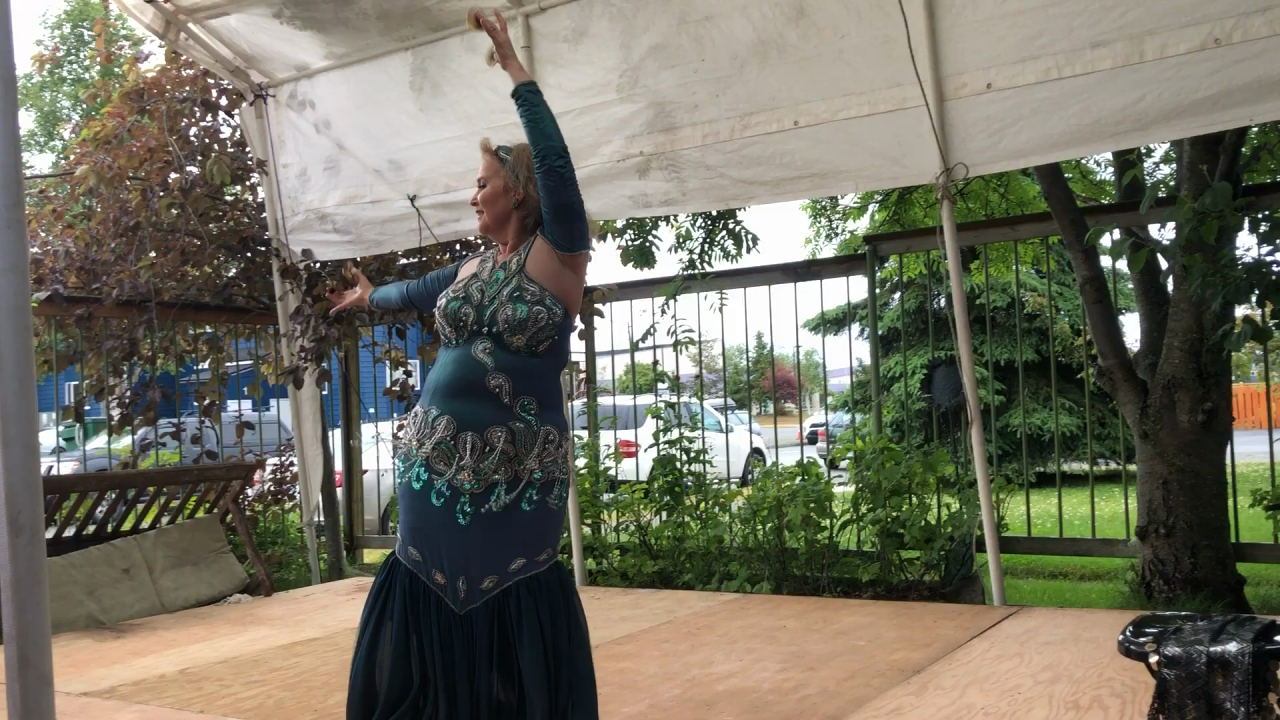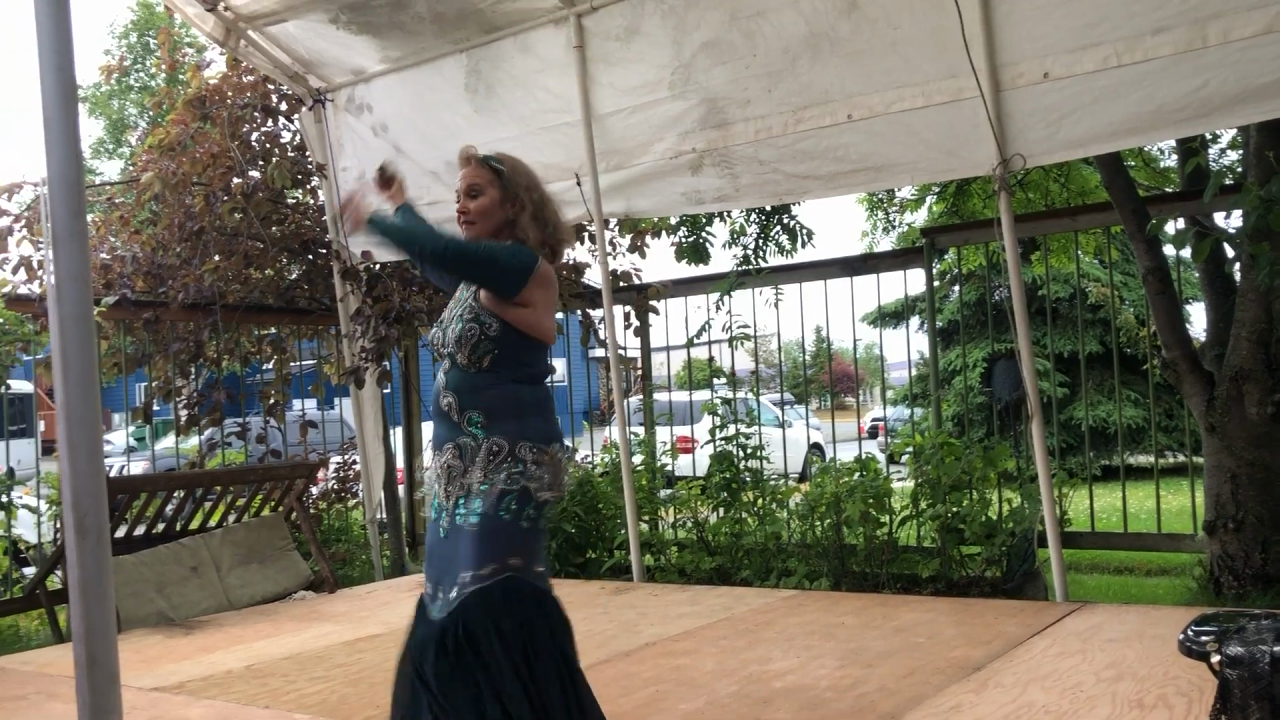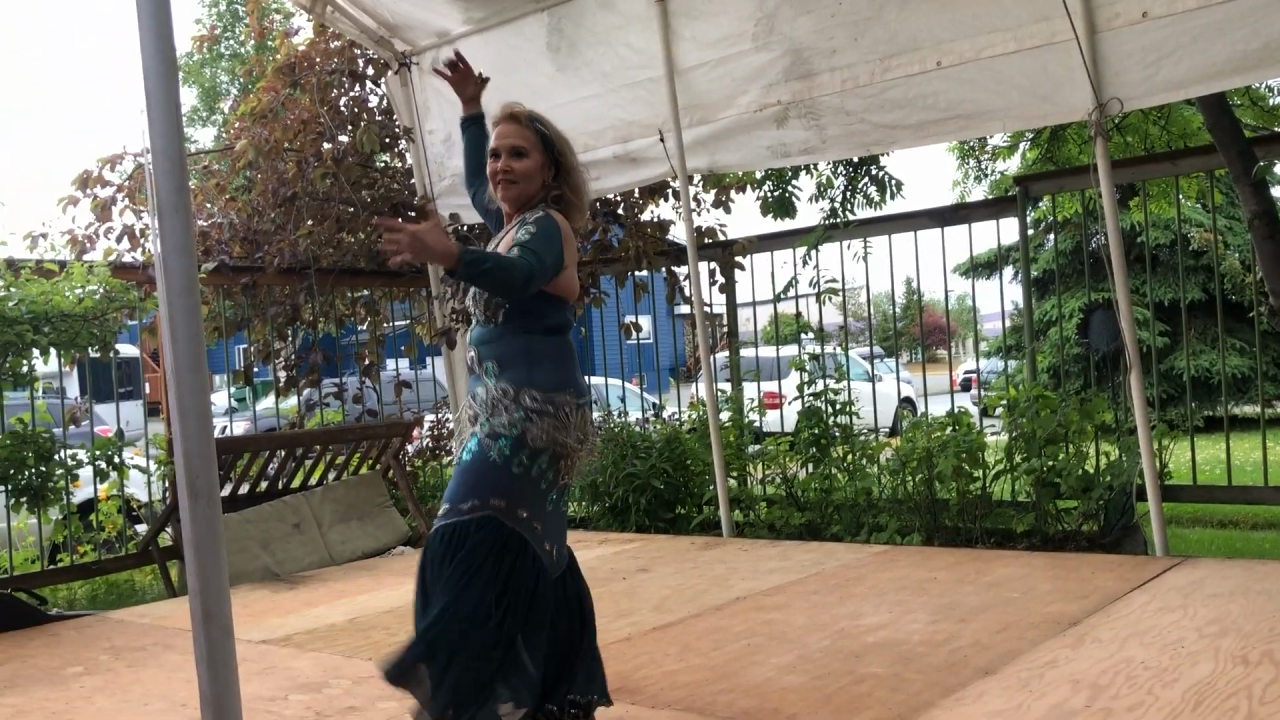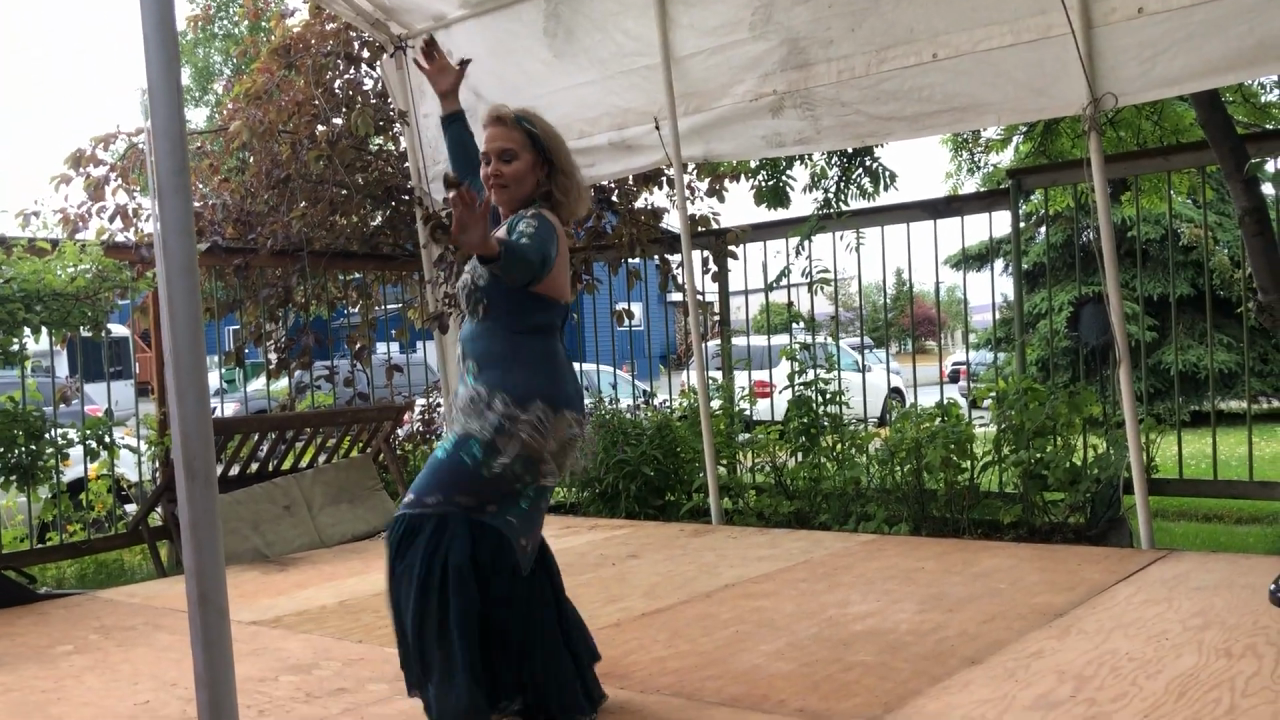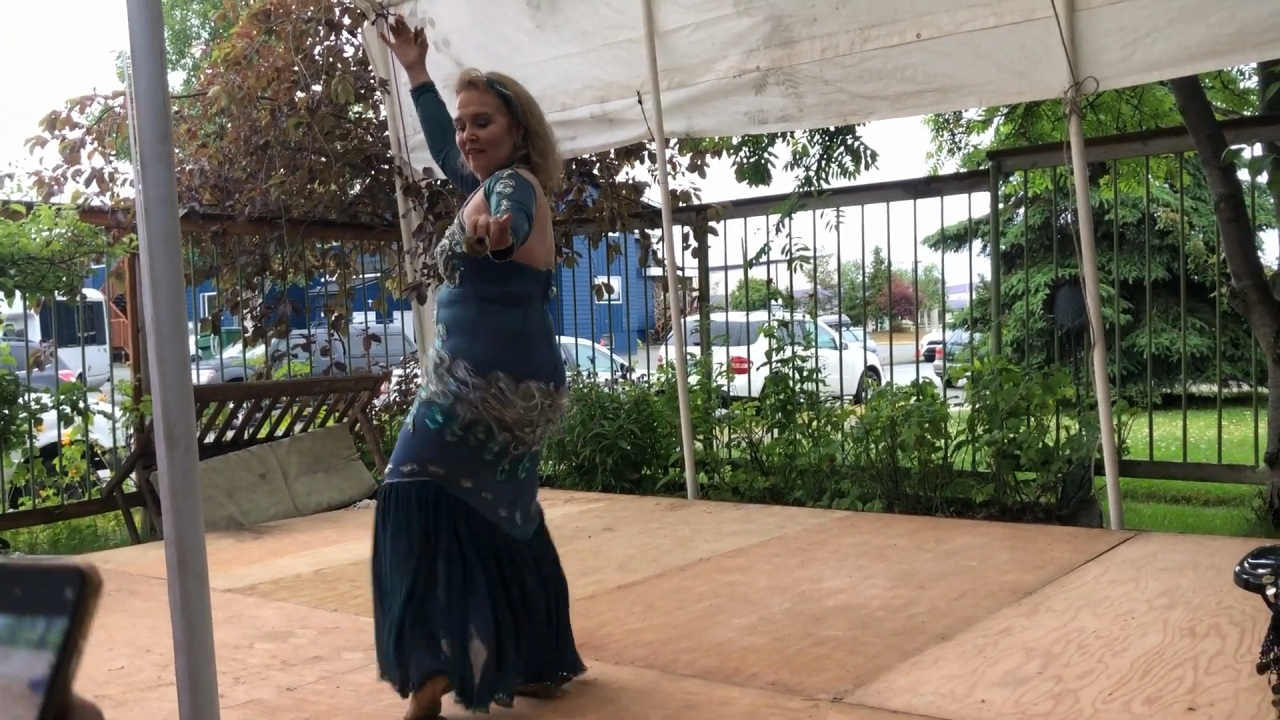
dt=1s
person 1, frame 1
left shoulder: (559, 255)
right shoulder: (470, 270)
left elbow: (555, 162)
right elbow: (413, 294)
left wrist: (515, 73)
right wrist: (368, 293)
left hip: (521, 461)
right hip: (441, 453)
left knee: (525, 600)
right knee: (421, 591)
person 1, frame 2
left shoulder: (516, 264)
right shoulder: (478, 274)
left elbow: (437, 252)
right elbow: (440, 261)
left wrist: (372, 217)
right wrist: (400, 204)
left hip: (509, 466)
right hip: (466, 469)
left knee: (504, 604)
right knee: (449, 606)
person 1, frame 3
left shoulder: (543, 226)
right shoulder: (516, 221)
left elbow: (515, 276)
right elbow: (476, 183)
left wrist: (445, 254)
right wrist: (471, 107)
left hip: (524, 411)
right hip: (524, 412)
left knee: (471, 550)
right knee: (528, 556)
person 1, frame 4
left shoulder: (537, 225)
right shoulder: (523, 223)
left elbow: (522, 261)
right elbow: (468, 183)
left wrist: (483, 246)
right wrist: (446, 97)
left hip: (509, 416)
right hip: (530, 416)
left knee: (425, 537)
right knee: (501, 551)
person 1, frame 5
left shoulder: (511, 185)
right shoulder: (498, 184)
left elbow: (514, 224)
right elbow: (444, 150)
left wrist: (496, 235)
right wrist: (414, 70)
left hip: (477, 381)
right hip: (529, 384)
left knee: (416, 510)
right knee: (504, 519)
